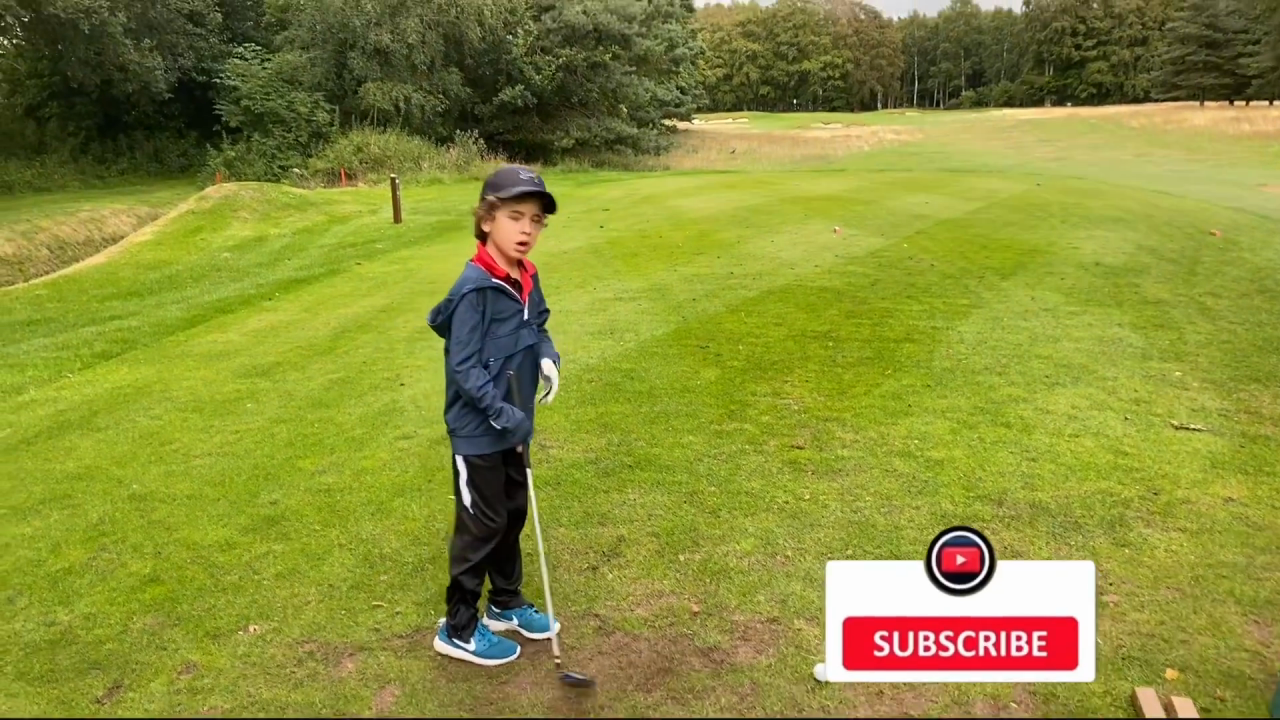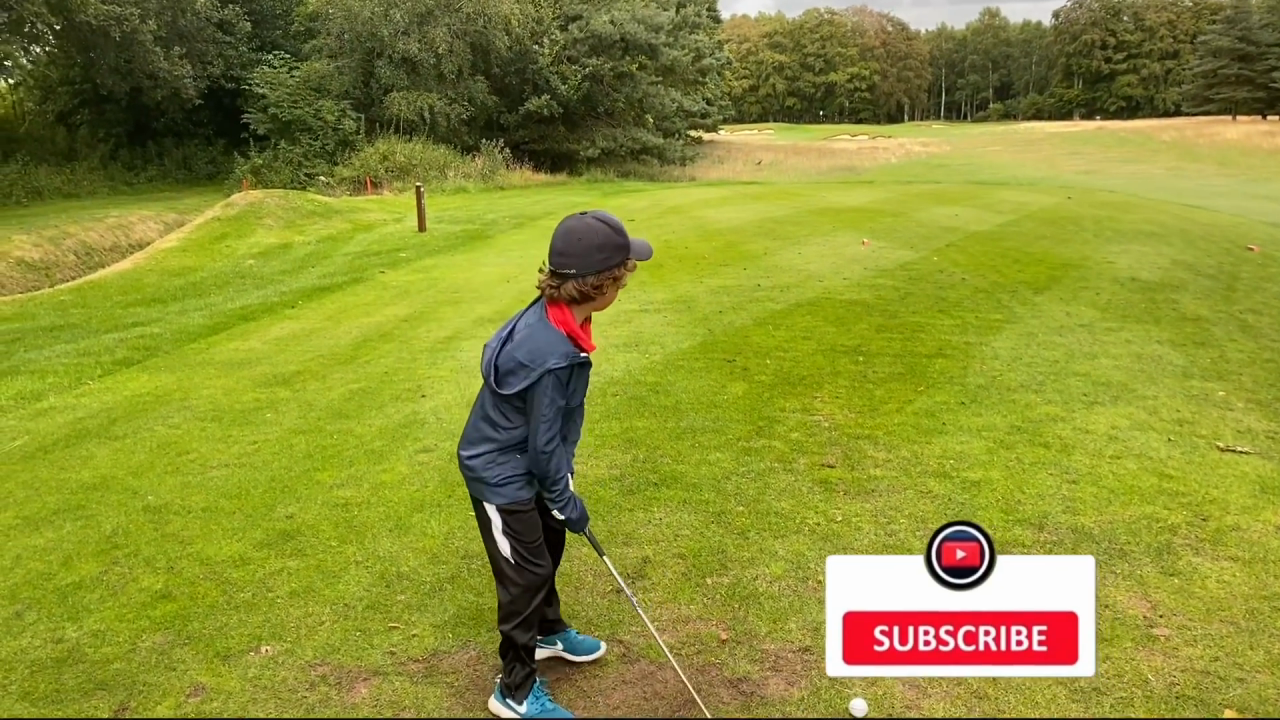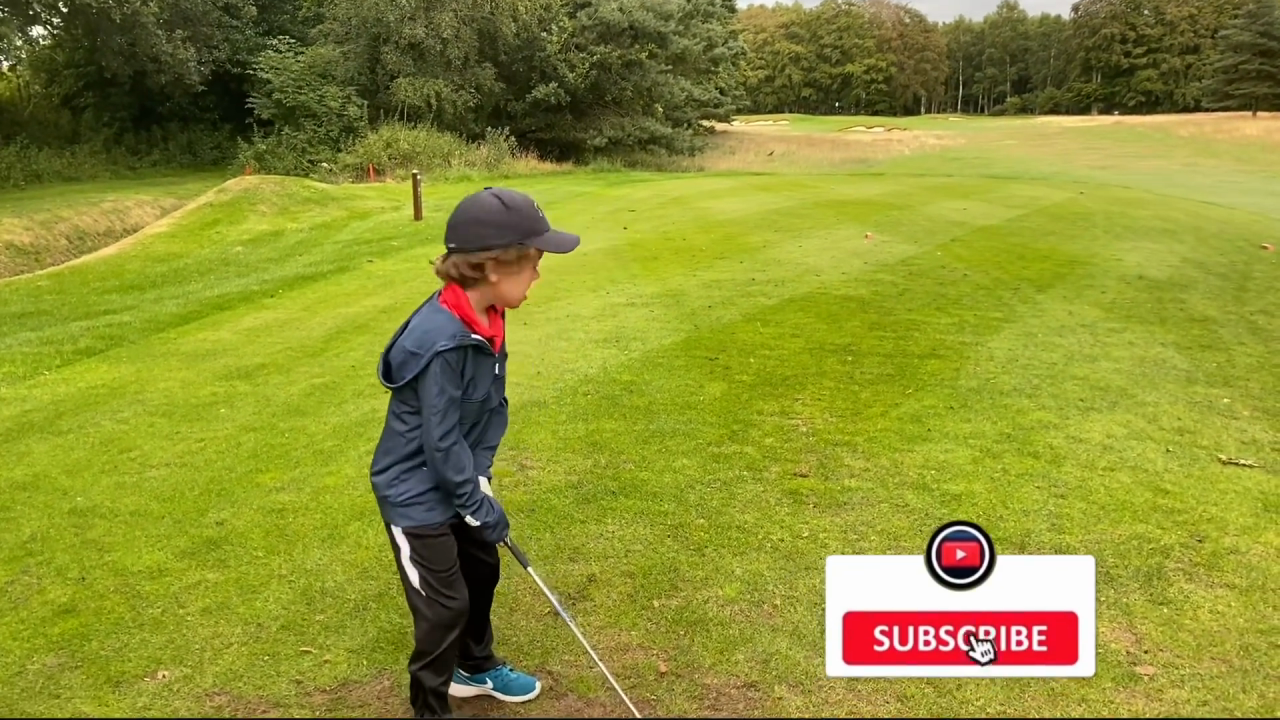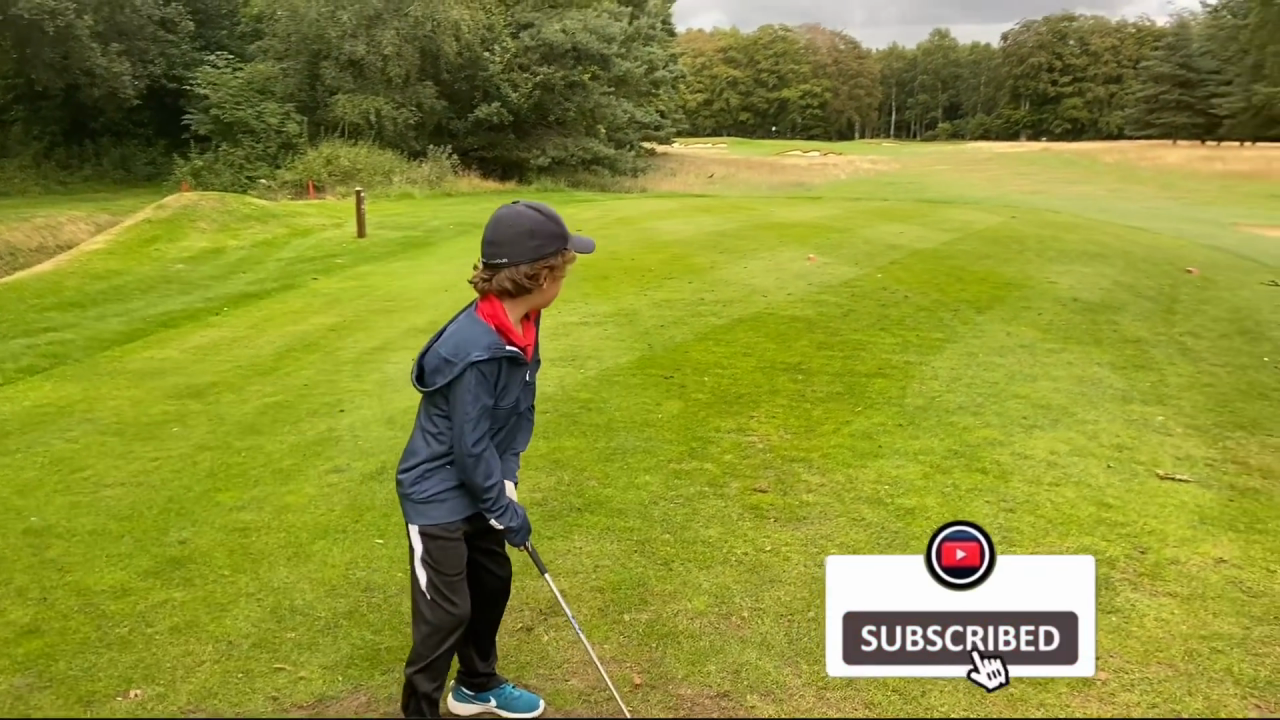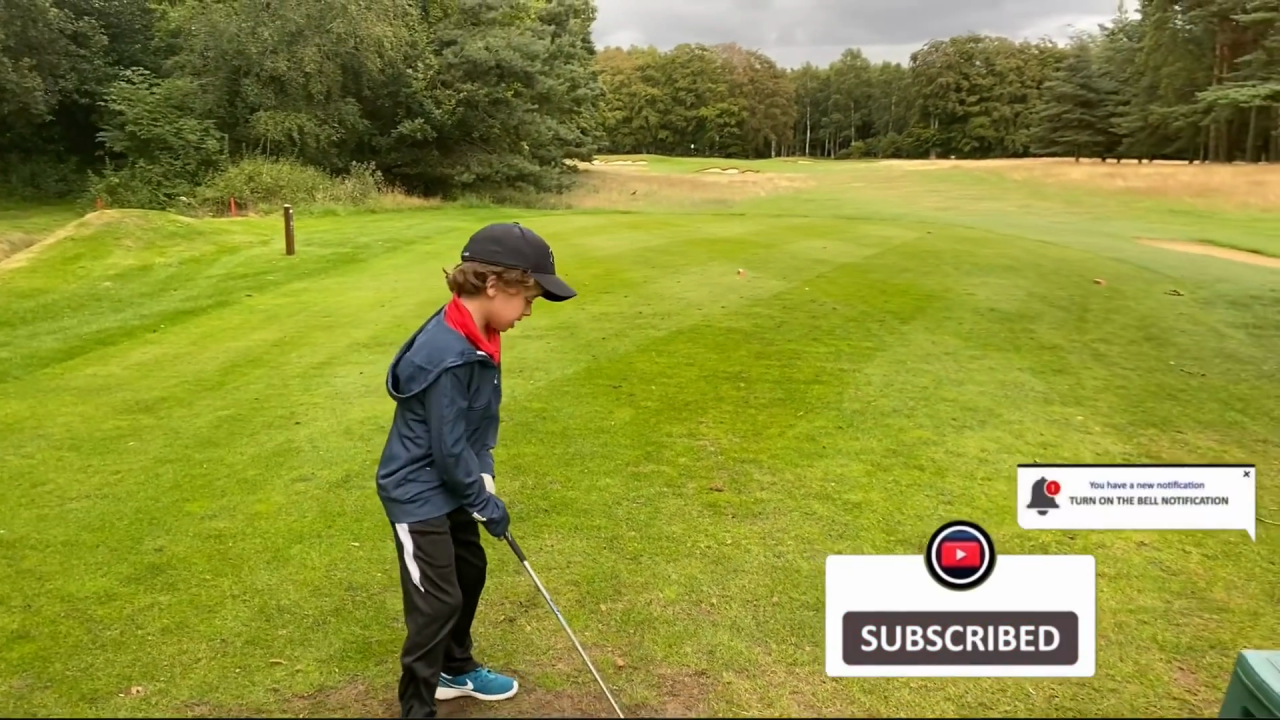
dt=1s
person 1, frame 1
left shoulder: (527, 278)
right shoulder: (474, 290)
right elbow: (464, 369)
left wrist: (548, 358)
right wrist: (504, 414)
left hip: (513, 425)
right hip: (478, 431)
left knee: (513, 516)
right knee: (482, 526)
left ankle: (505, 605)
right ankle: (459, 628)
person 1, frame 2
left shoulder: (559, 316)
right shoulder: (549, 356)
left elbow: (568, 413)
right elbow: (543, 441)
left wrist: (565, 474)
right wrist: (565, 499)
left hip: (519, 462)
right hip: (500, 471)
left knee: (549, 542)
right knee: (528, 571)
left ankle: (547, 630)
person 1, frame 3
left shoulder: (487, 319)
right shoulder: (439, 342)
left elbow: (492, 407)
right elbow: (441, 441)
left wrist: (480, 478)
right wrist: (478, 505)
left hip: (456, 480)
right hip: (416, 492)
left knee: (481, 569)
right knee: (445, 604)
left ankle: (474, 667)
person 1, frame 4
left shoulder: (522, 325)
right shoulder: (472, 351)
left elbow: (520, 411)
right elbow: (470, 446)
left wrist: (508, 481)
right wrist: (504, 509)
left hip: (479, 486)
right hip: (439, 493)
left knee: (493, 582)
right knee: (447, 612)
person 1, frame 5
left shoulder: (478, 333)
right shoulder: (445, 356)
left elbow: (482, 421)
right elbow: (448, 447)
left wrist: (485, 480)
right wrist: (485, 504)
left hip: (451, 484)
right hip: (419, 491)
left knee: (469, 572)
right knee: (437, 602)
left ankle: (456, 669)
